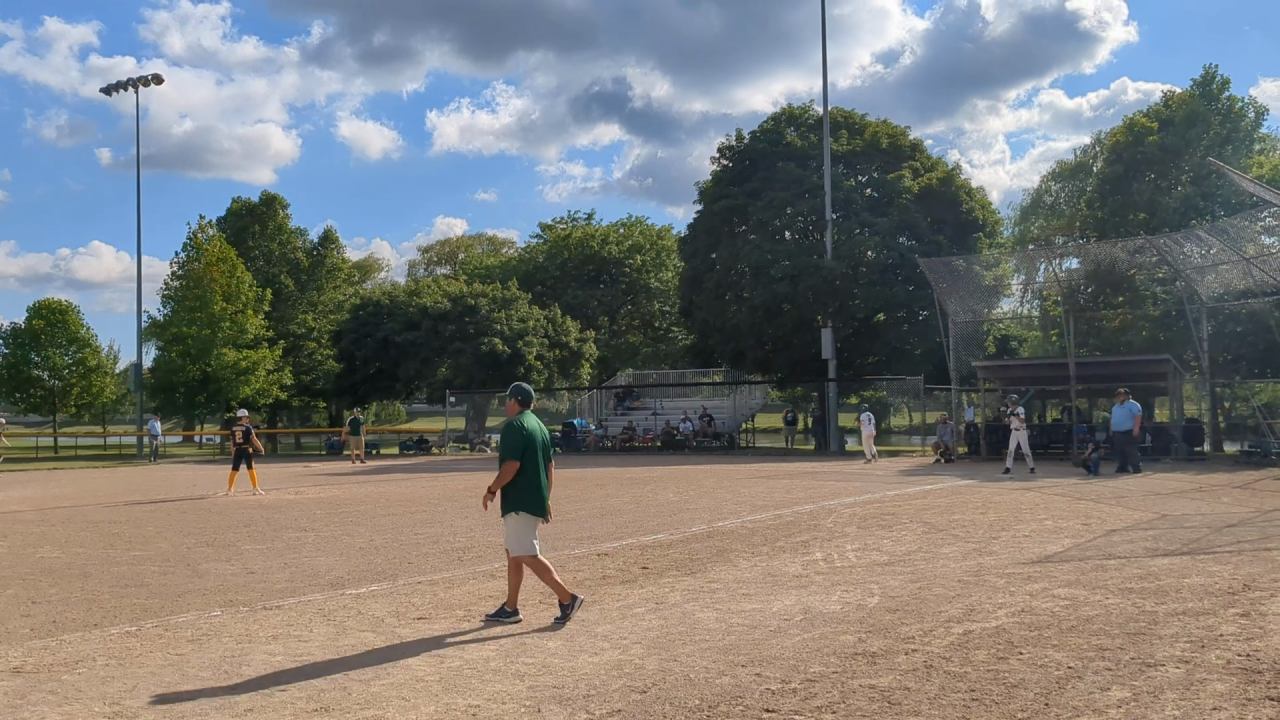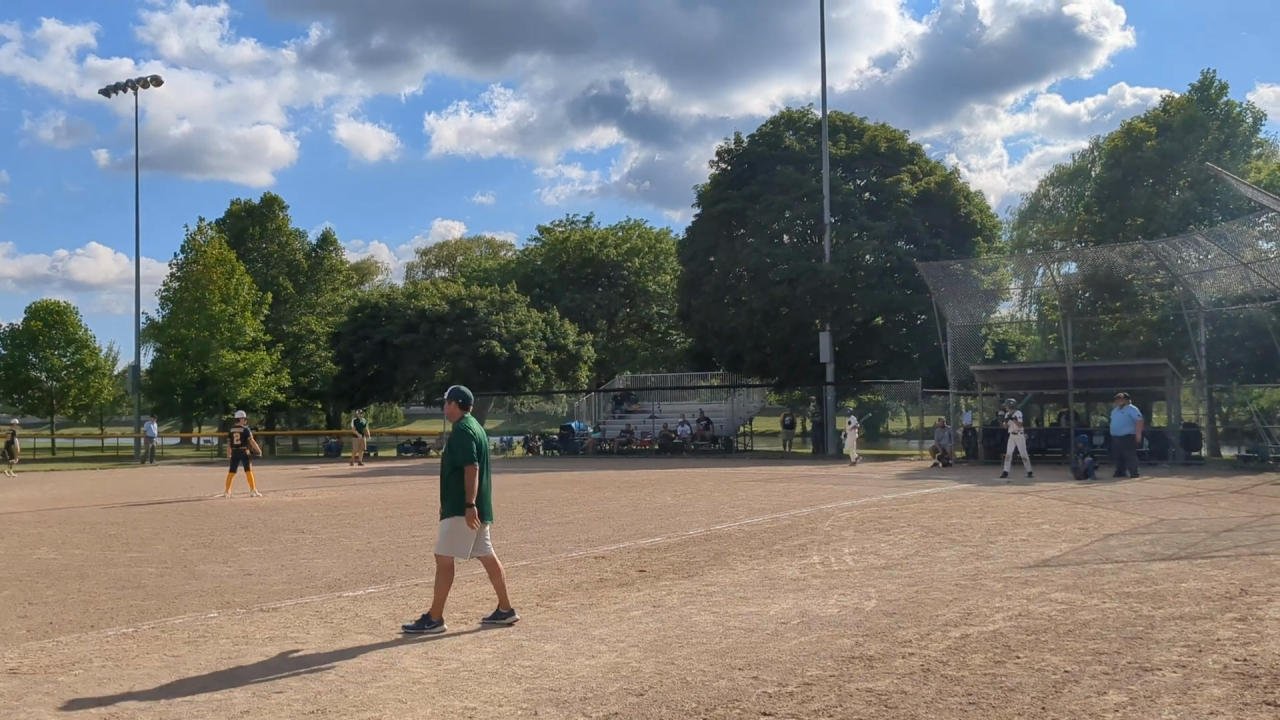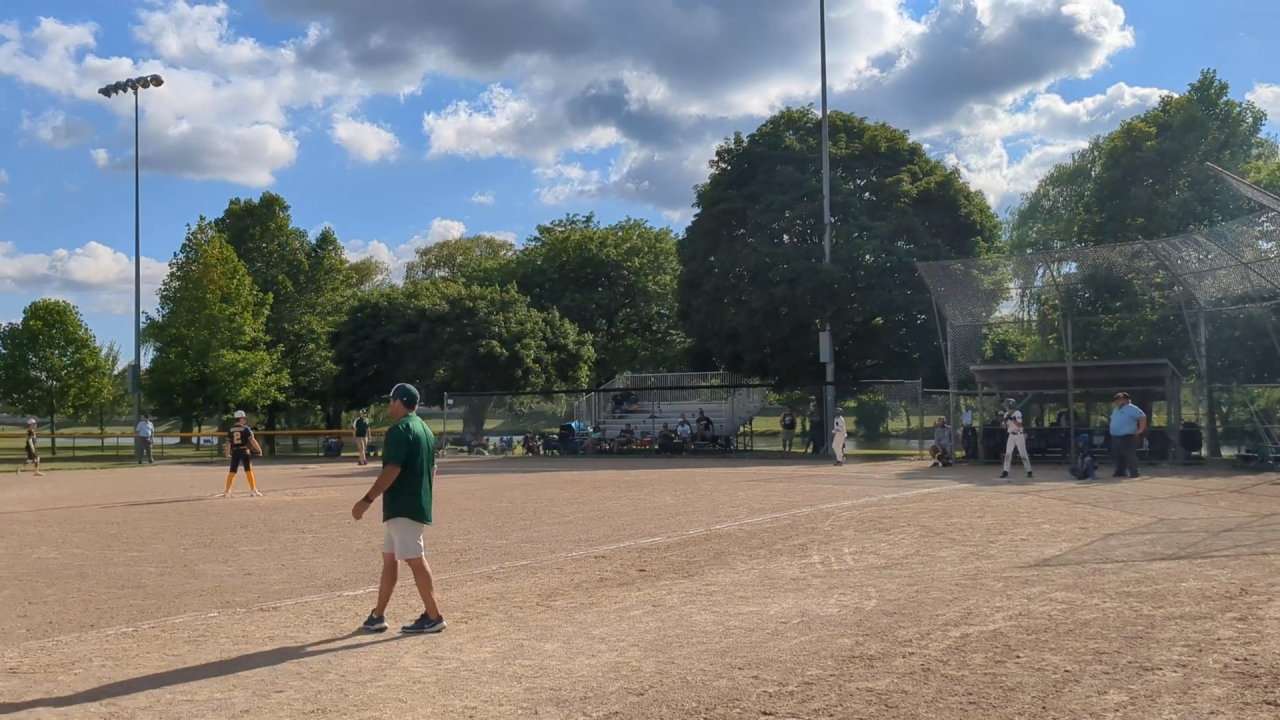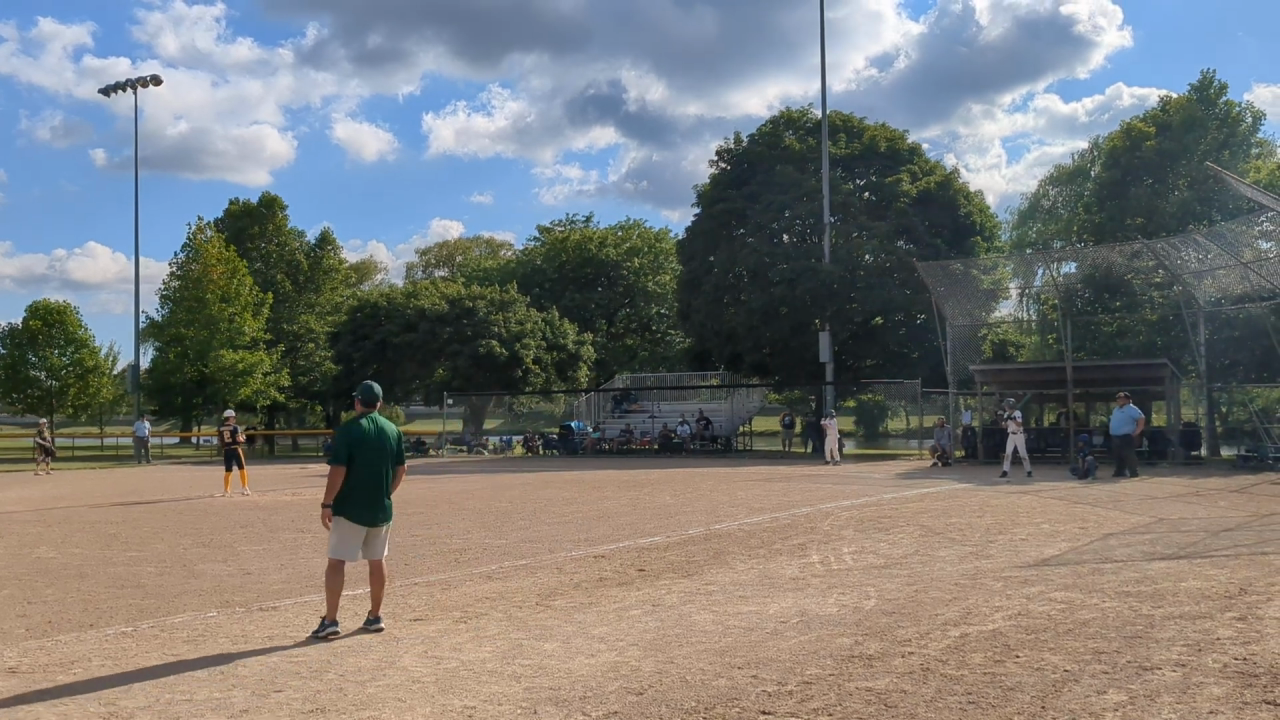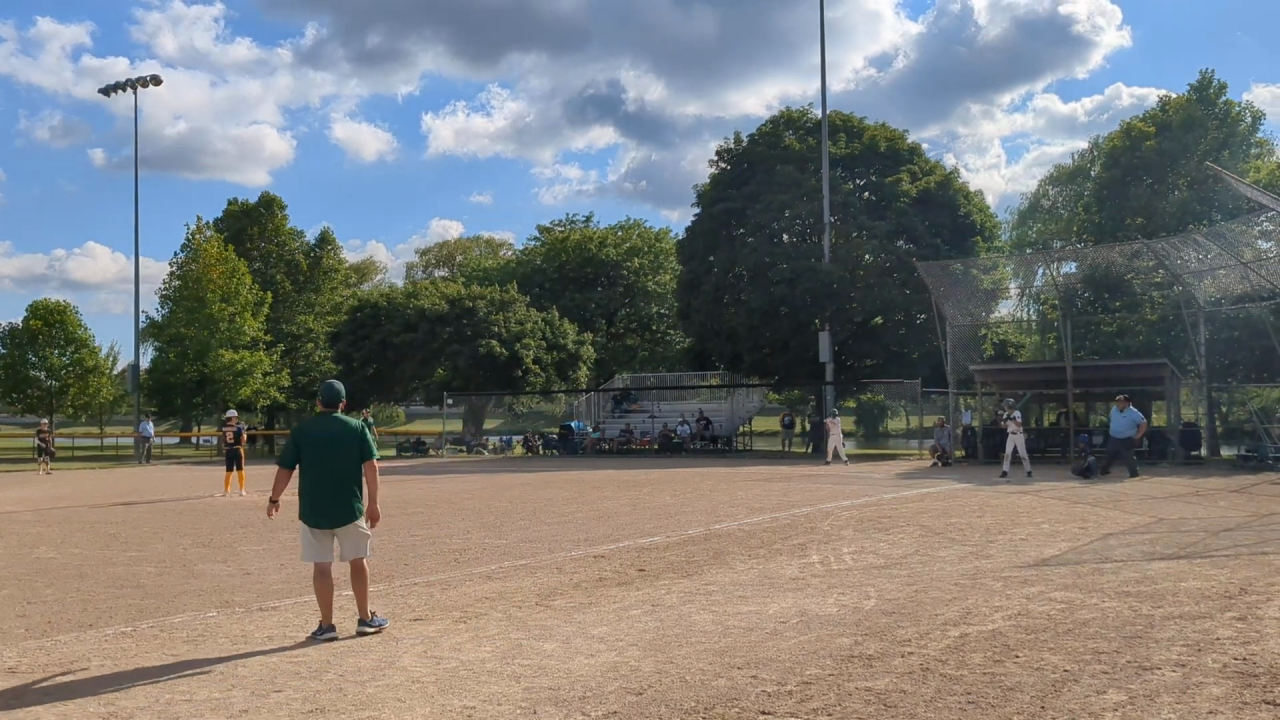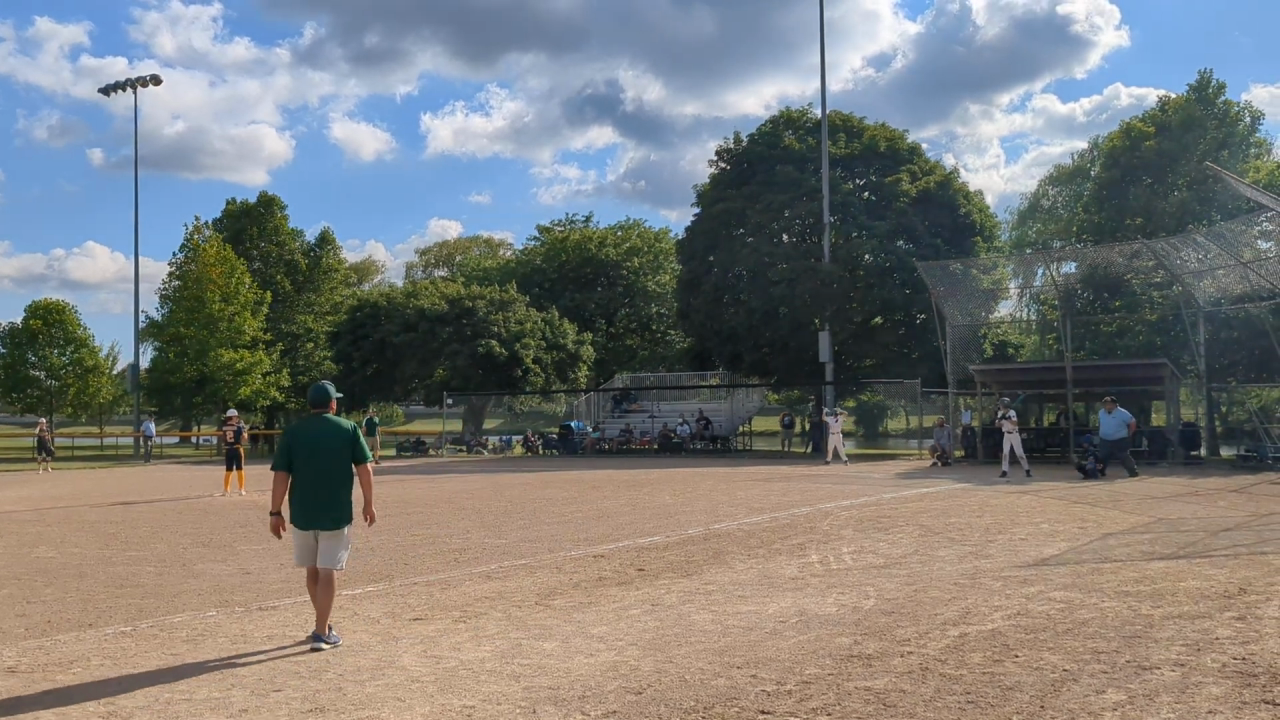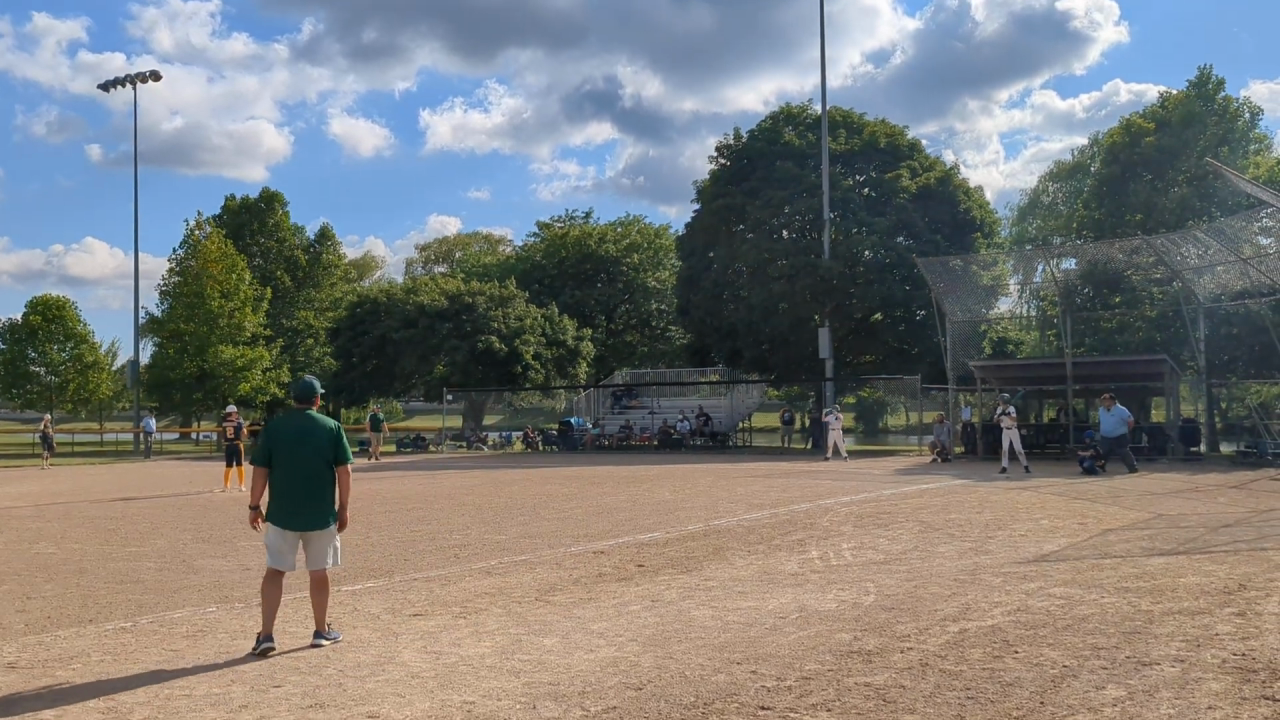
dt=0.5s
person 1, frame 1
left shoulder: (514, 426)
right shoulder: (539, 426)
left elbow: (511, 466)
right elbow: (550, 465)
left wrist: (492, 490)
right wrist: (545, 499)
left hip: (520, 502)
right hip: (536, 501)
left knee: (528, 556)
right knee: (515, 554)
left ankle: (568, 598)
right ankle: (510, 608)
person 1, frame 2
left shoulder: (462, 430)
right shoulder: (474, 427)
left elbow: (472, 470)
left wrist: (469, 505)
left hip: (459, 508)
right hip: (475, 506)
left knee: (444, 558)
right knee: (487, 557)
left ankle: (435, 618)
right ankle: (505, 609)
person 1, frame 3
left shoulder: (399, 429)
right shoulder: (425, 429)
left elbow: (391, 470)
right elbow: (432, 469)
left wrist: (367, 499)
left hip: (403, 507)
right hip: (419, 505)
left knee: (413, 559)
right knee: (390, 557)
left ankle: (433, 617)
right ankle: (378, 615)
person 1, frame 4
left shoulder: (348, 429)
right shoulder: (392, 430)
left elbow: (338, 470)
right elbow: (400, 470)
left wrist: (327, 504)
left hip: (350, 508)
right hip: (381, 508)
left knee: (336, 561)
right knee: (376, 561)
left ankle: (330, 621)
right ankle: (375, 616)
person 1, frame 5
left shoulder: (300, 431)
right shoulder: (357, 428)
left elbow: (285, 470)
right elbow: (371, 467)
left wrist: (274, 499)
right wrist: (372, 503)
left hip: (313, 510)
right hip: (349, 509)
left knee: (321, 567)
right knee: (357, 559)
left ankle: (327, 625)
right ankle: (366, 617)
person 1, frame 6
left shoulder: (292, 432)
right shoulder: (349, 429)
left elbow: (281, 475)
right elbow: (364, 469)
left wrist: (275, 512)
right wrist: (368, 503)
left hip: (302, 514)
right hip: (337, 514)
left knee: (313, 570)
right knee: (328, 572)
left ankle: (323, 625)
right ankle: (322, 633)
person 1, frame 7
left shoulder: (273, 427)
right shoulder: (332, 427)
left elbow: (260, 471)
right elbow: (344, 471)
left wrist: (254, 506)
right wrist: (343, 508)
left hip: (281, 514)
right hip: (320, 514)
left knee: (275, 572)
right knee: (319, 572)
left ankle: (266, 635)
right ankle: (322, 631)
